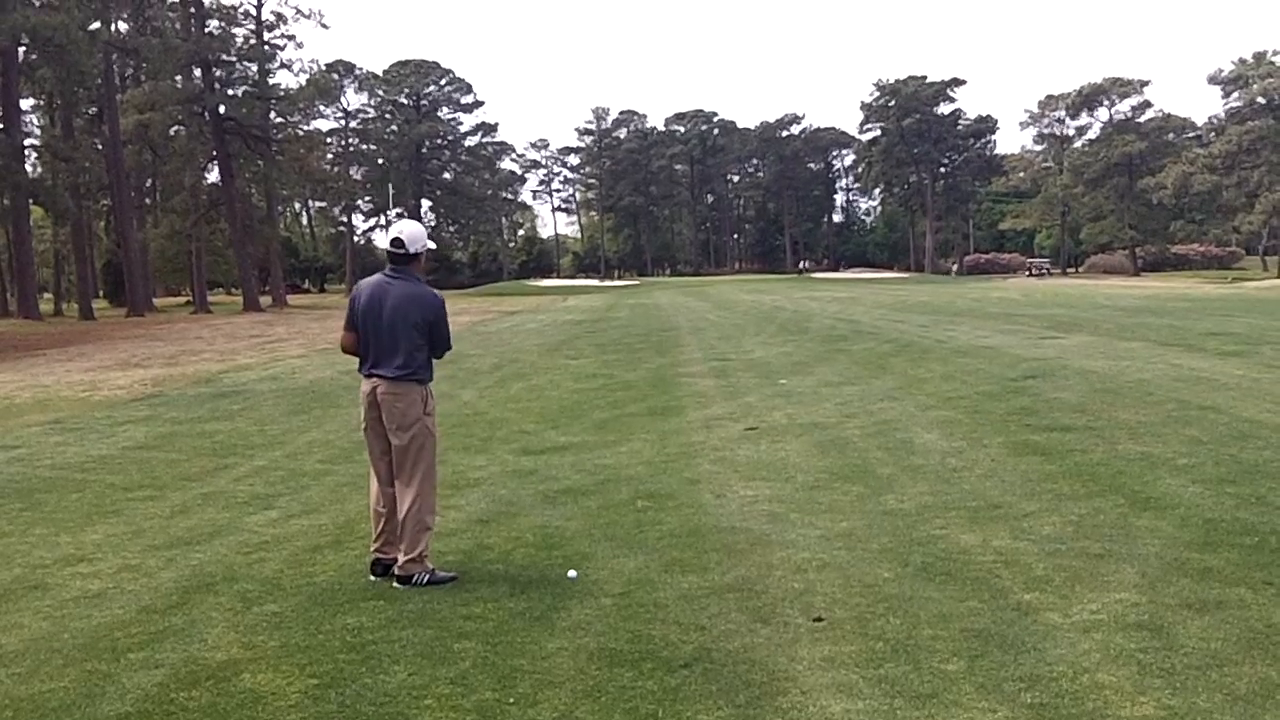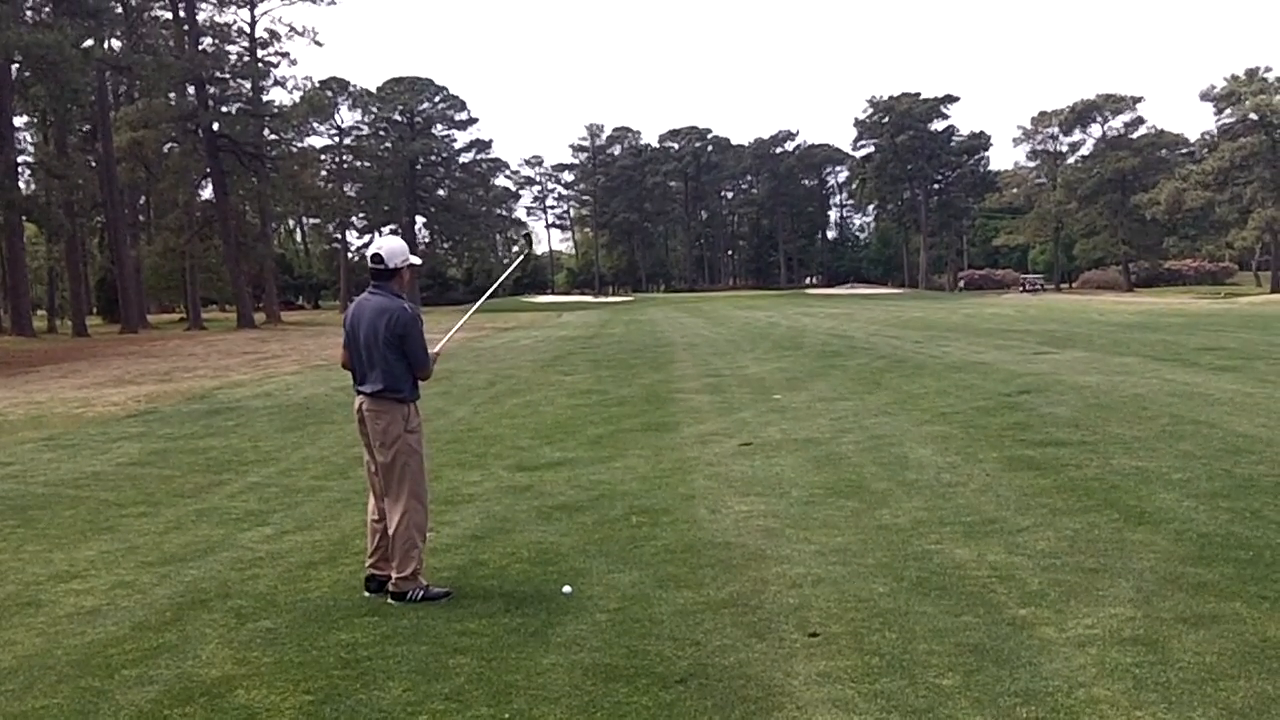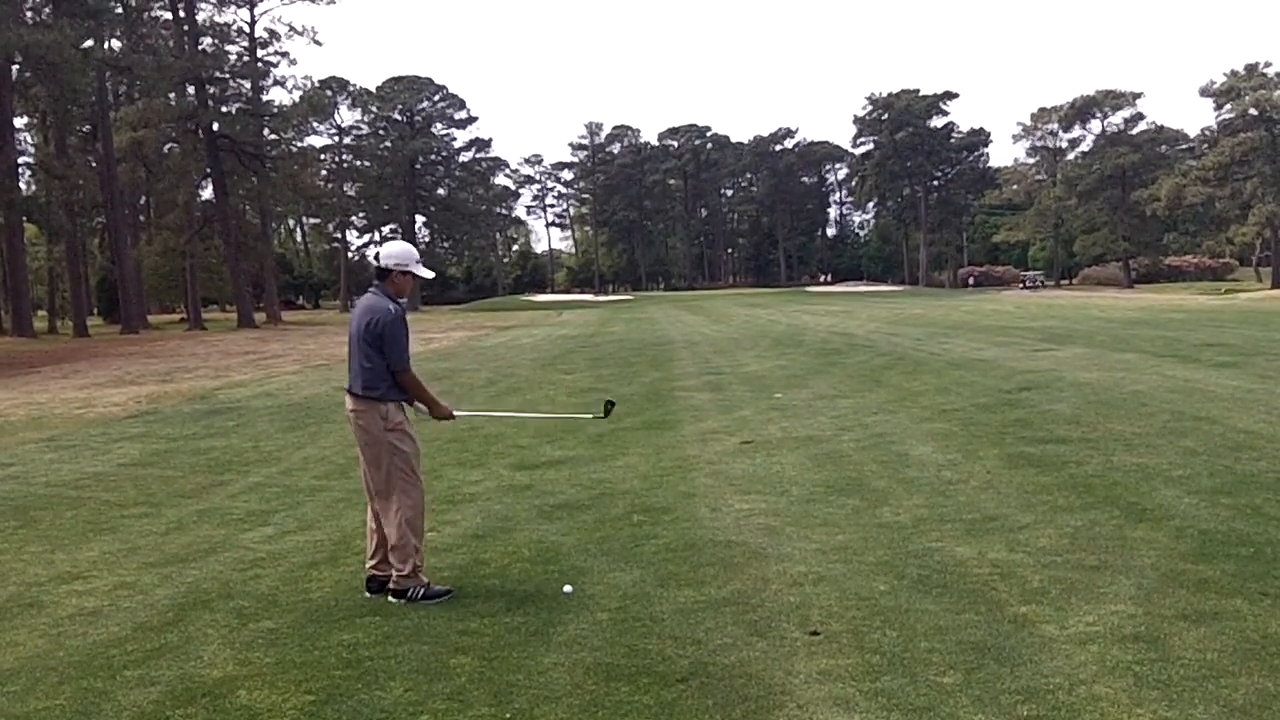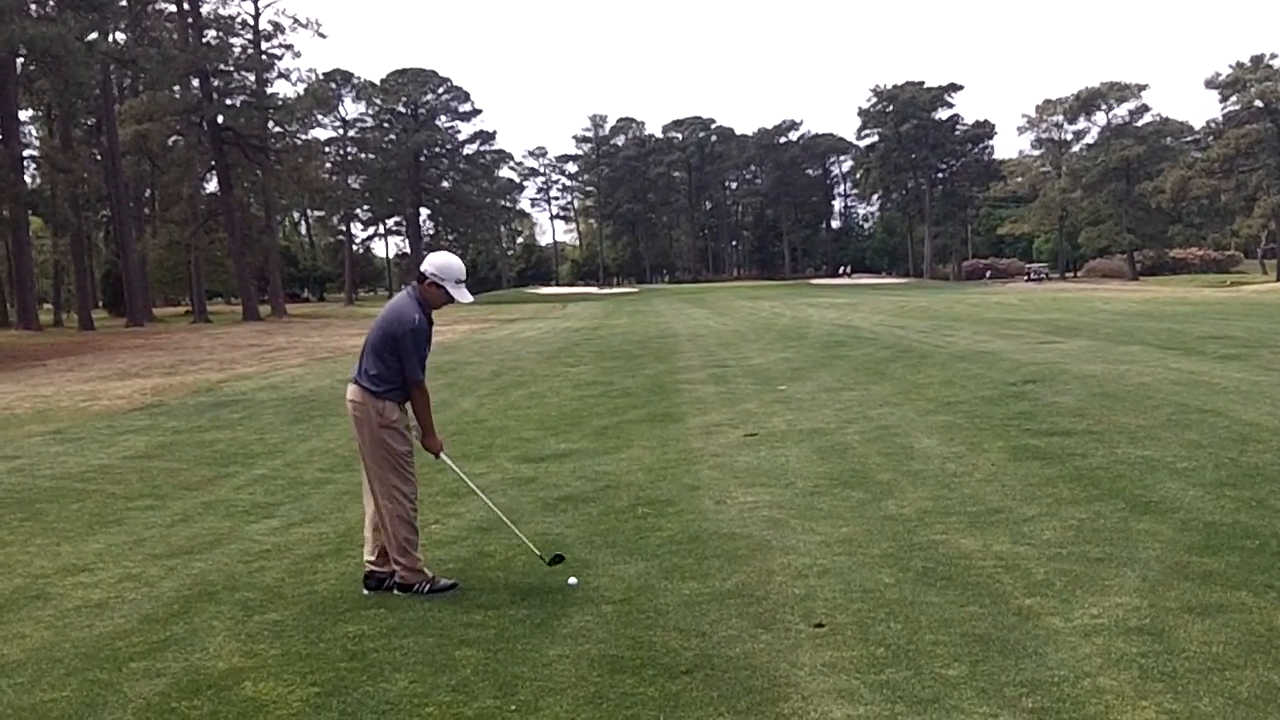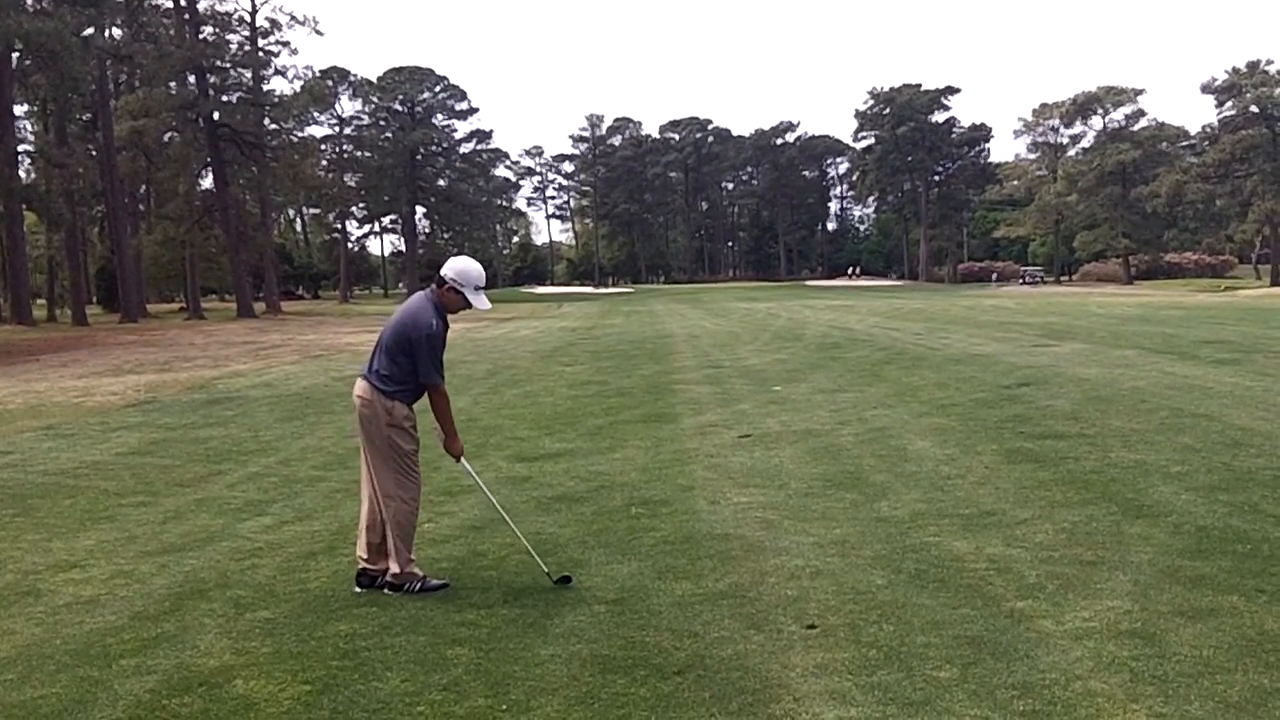
dt=1s
person 1, frame 1
left shoulder: (363, 290)
right shoulder: (429, 300)
left elbow: (347, 344)
right elbow: (440, 351)
left hip: (372, 387)
right hip: (408, 393)
left knee: (383, 477)
right knee: (414, 481)
left ankle: (383, 556)
right ankle: (411, 566)
person 1, frame 2
left shoulder: (356, 308)
right shoulder: (403, 312)
left elbow: (347, 360)
right elbow: (423, 372)
right wrist: (430, 359)
left hip: (366, 404)
right hip: (394, 411)
left knee: (381, 494)
right knee: (406, 497)
left ankle: (378, 573)
right ankle: (405, 582)
person 1, frame 3
left shoulder: (365, 304)
right shoulder: (389, 313)
right elbow: (402, 373)
left wrist: (418, 399)
right wrist: (434, 406)
left hip: (361, 404)
right hip: (380, 411)
left knee: (381, 495)
right knee: (405, 494)
left ankle: (379, 573)
right ankle: (406, 580)
person 1, frame 4
left shoulder: (406, 302)
right shoulder: (413, 320)
right elbow: (416, 384)
left wrist: (424, 428)
right wrist: (429, 433)
left hip: (368, 397)
right hip: (379, 406)
left knee: (381, 492)
right knee: (399, 493)
left ankle: (378, 571)
right ankle: (410, 575)
person 1, frame 5
left shoulder: (423, 302)
right shoulder: (428, 324)
right elbow: (435, 388)
right wrist: (451, 437)
left hip: (372, 395)
right hip: (386, 404)
left knee: (379, 489)
right knee: (402, 491)
left ankle: (371, 568)
right ankle: (400, 574)
